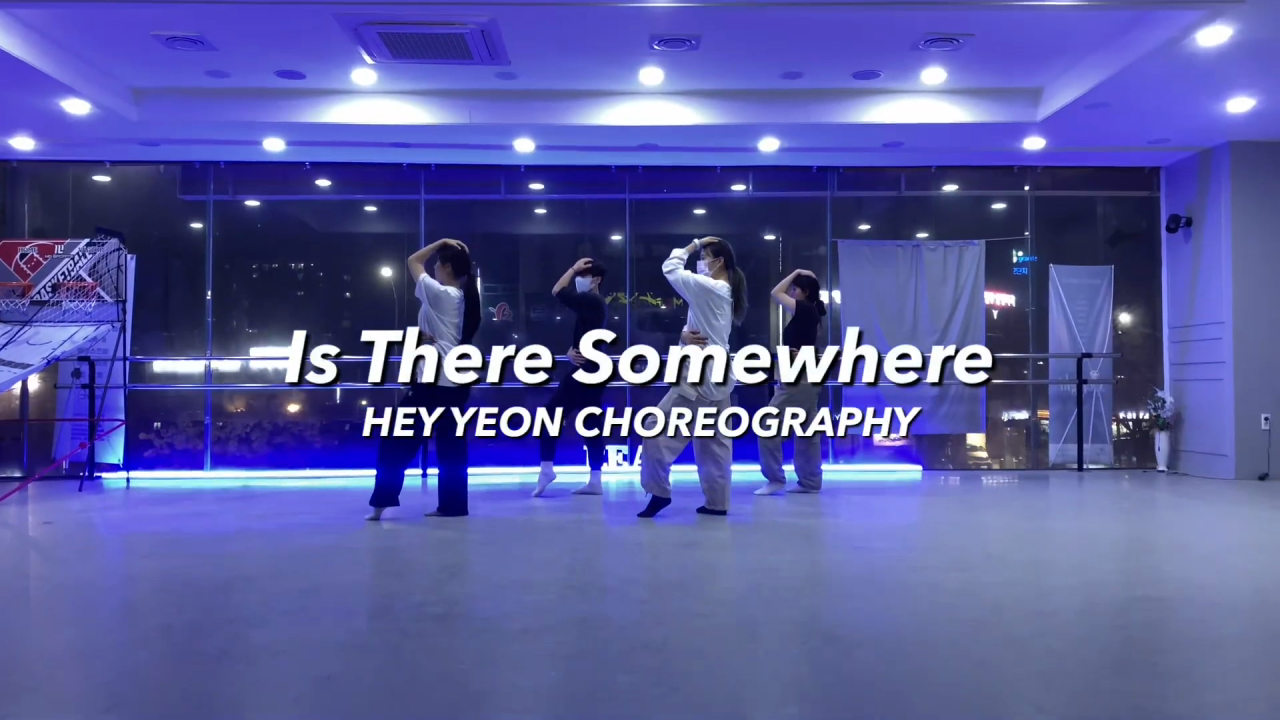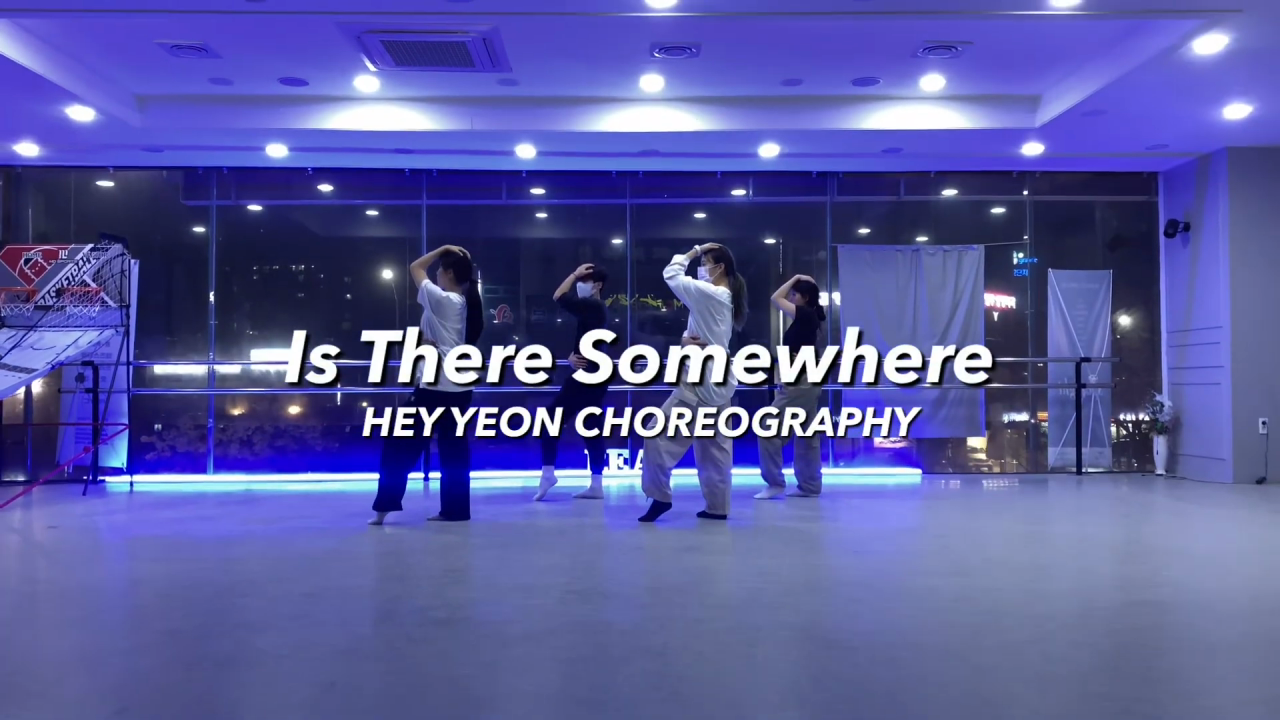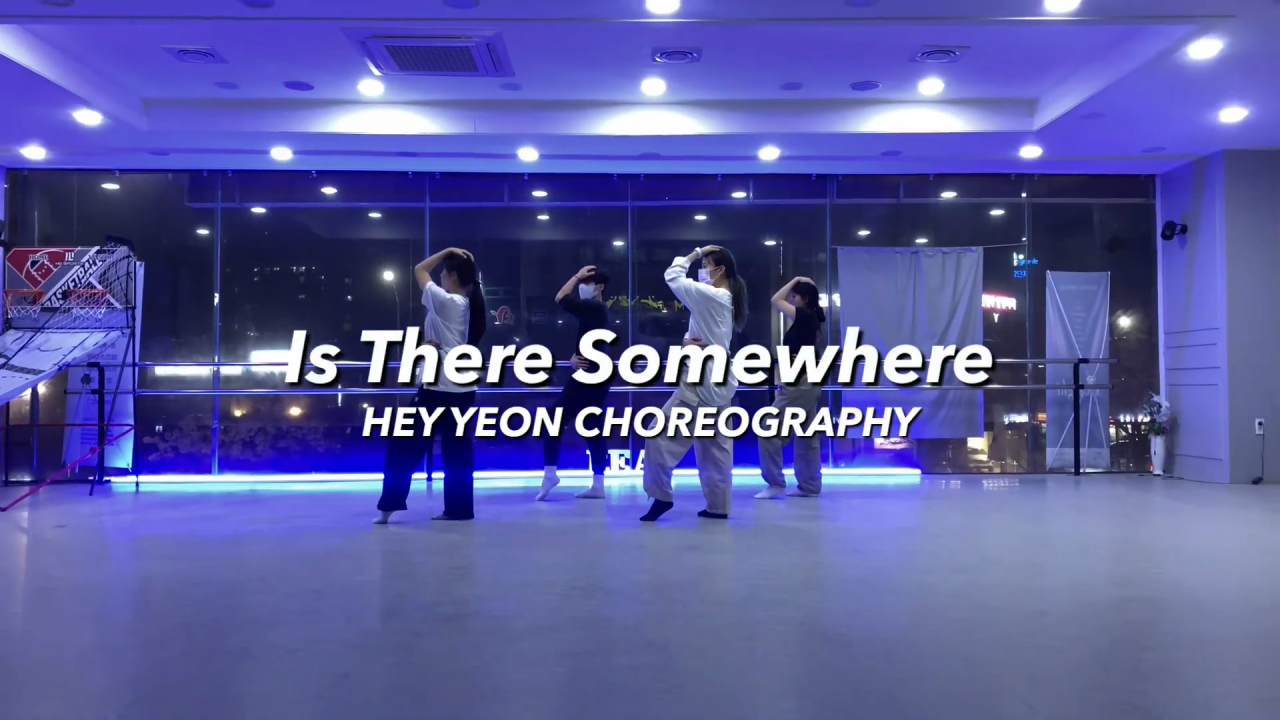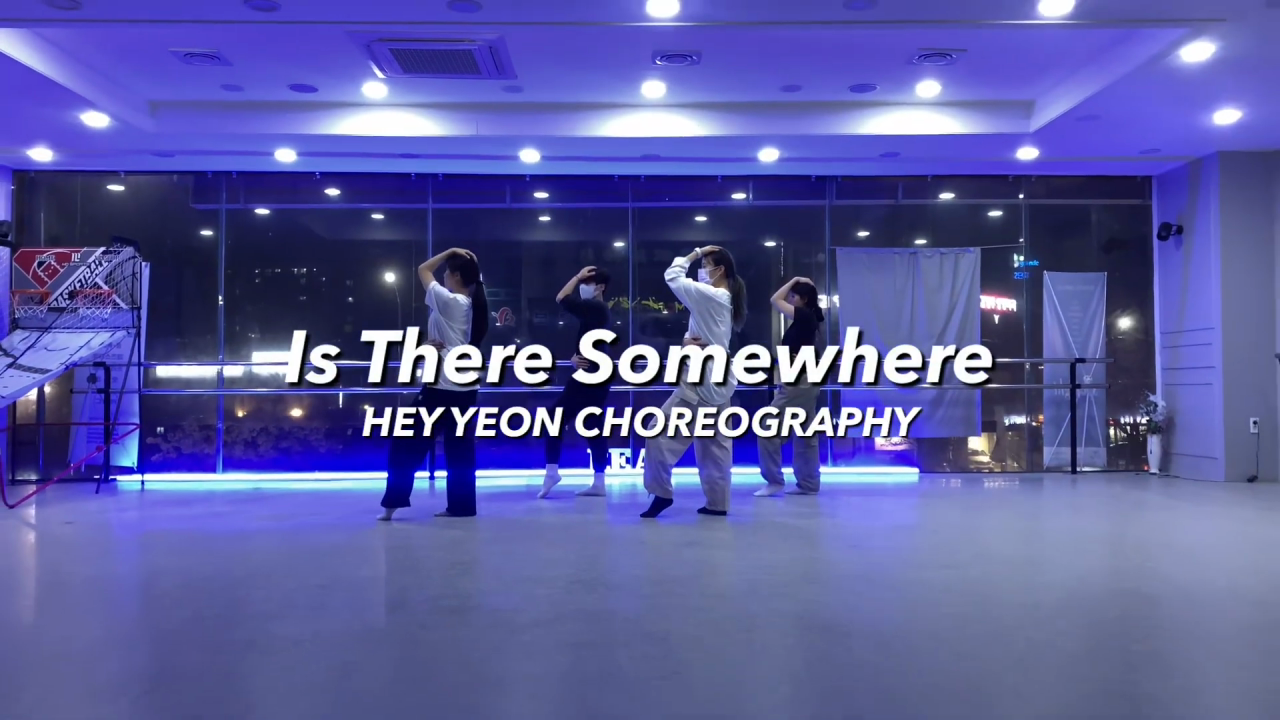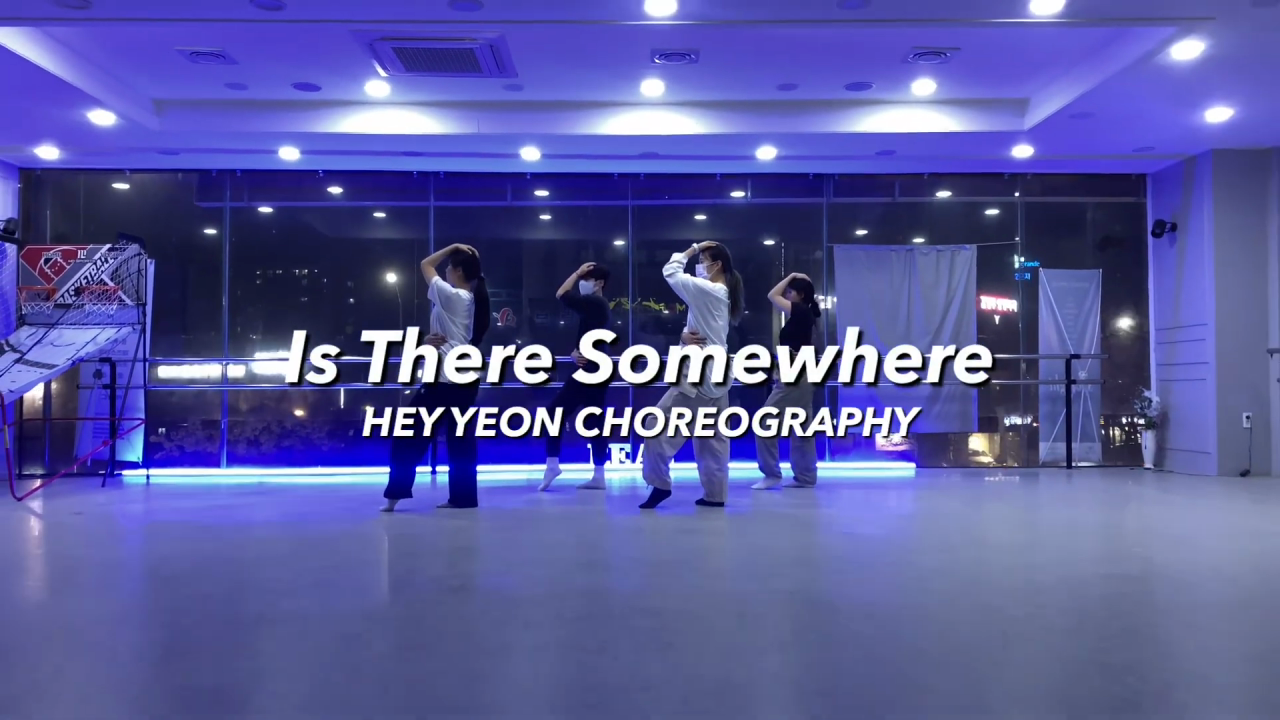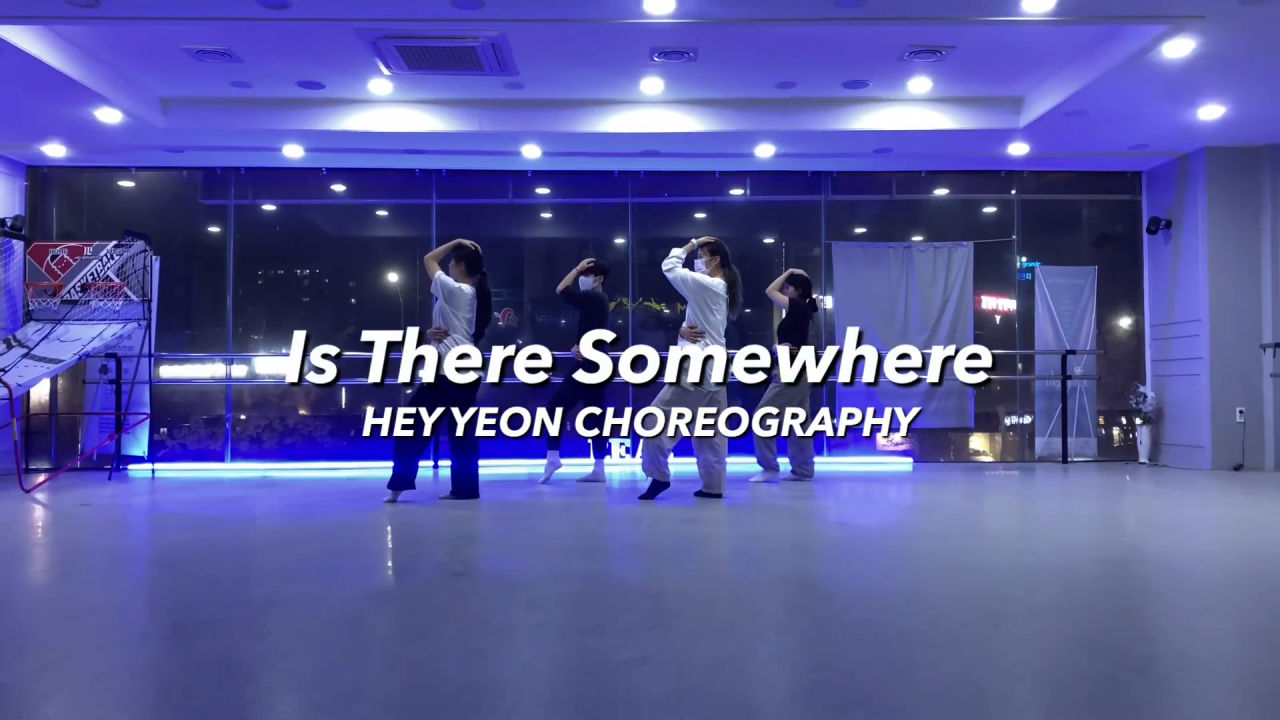
dt=0.2s
person 1, frame 1
left shoulder: (708, 288)
right shoulder: (726, 293)
left elbow: (670, 268)
left wrist: (694, 244)
right wrist: (685, 334)
left hip: (700, 374)
left knee: (658, 429)
right knee: (714, 442)
left ankle: (659, 492)
right ankle: (717, 502)
person 1, frame 2
left shoulder: (709, 294)
right shoulder: (726, 299)
left elbow: (671, 274)
left wrist: (695, 250)
right wrist: (686, 339)
left hip: (700, 380)
right hip: (719, 381)
left knee: (659, 435)
right knee: (715, 447)
left ankle: (660, 496)
right ankle: (717, 506)
person 1, frame 3
left shoulder: (710, 296)
right shoulder: (727, 300)
left elbow: (672, 276)
left wrist: (696, 253)
right wrist: (687, 341)
left hip: (701, 382)
right hip: (719, 382)
left knee: (660, 435)
right knee: (715, 447)
left ankle: (661, 495)
right ankle: (718, 505)
person 1, frame 4
left shoulder: (709, 295)
right shoulder: (726, 300)
left elbow: (672, 276)
left wrist: (696, 253)
right wrist: (687, 340)
left hip: (702, 381)
right hip: (719, 381)
left knee: (660, 433)
right knee: (715, 445)
left ankle: (662, 492)
right ankle: (717, 502)
person 1, frame 5
left shoulder: (707, 290)
right shoulder: (723, 295)
left elbow: (670, 271)
left wrist: (693, 249)
right wrist: (686, 335)
left hip: (699, 374)
right knee: (712, 437)
left ankle: (660, 484)
right ankle: (715, 494)
person 1, frame 6
left shoulder: (705, 285)
right shoulder: (722, 289)
left elbow: (669, 266)
left wrist: (692, 244)
left ankle: (659, 475)
right ankle: (713, 486)
person 2, frame 1
left shoulder: (438, 293)
right shoulder: (463, 297)
left elbow: (413, 261)
left wrist: (441, 243)
right wrist: (422, 338)
left hip: (434, 380)
right hip: (457, 380)
left knee: (397, 439)
right knee: (451, 445)
left ankle: (382, 502)
right ankle: (452, 504)
person 2, frame 2
left shoulder: (440, 299)
right shoulder: (465, 303)
left elbow: (415, 267)
left wrist: (443, 249)
right wrist: (425, 344)
left hip: (437, 386)
right hip: (459, 386)
left knee: (399, 444)
right knee: (453, 449)
left ankle: (385, 507)
right ankle: (454, 508)
person 2, frame 3
left shoulder: (444, 301)
right shoulder: (469, 305)
left elbow: (419, 269)
left wrist: (447, 251)
right wrist: (429, 346)
left hip: (440, 387)
right hip: (463, 387)
left knee: (404, 444)
right knee: (456, 450)
left ankle: (390, 506)
right ankle: (458, 508)
person 2, frame 4
left shoulder: (447, 300)
right shoulder: (471, 305)
left elbow: (423, 269)
left wrist: (450, 252)
right wrist: (433, 345)
left hip: (443, 385)
right hip: (465, 386)
left knee: (407, 442)
right knee: (459, 447)
left ankle: (394, 503)
right ankle: (461, 505)
person 2, frame 5
left shoulder: (450, 295)
right shoulder: (473, 300)
left elbow: (426, 264)
left wrist: (453, 248)
right wrist: (434, 340)
left hip: (445, 379)
right hip: (466, 379)
left knee: (409, 434)
right knee: (460, 439)
left ankle: (396, 494)
right ankle: (463, 496)
person 2, frame 6
left shoulder: (453, 290)
right shoulder: (475, 294)
left elbow: (429, 259)
left wrist: (456, 243)
right wrist: (435, 334)
left hip: (447, 372)
right knee: (461, 432)
left ankle: (400, 485)
right ankle: (464, 487)
person 3, frame 1
left shoulder: (591, 300)
right shoulder: (592, 304)
left elbow: (557, 291)
right elbow: (580, 340)
left wrist: (573, 268)
right wrist: (571, 353)
left hip: (585, 372)
right hip: (593, 372)
right knee: (591, 425)
left ankle: (546, 468)
right ankle: (595, 481)
person 3, frame 2
left shoulder: (592, 305)
right shoulder: (594, 309)
left elbow: (558, 297)
right elbow: (582, 345)
left wrist: (574, 274)
right wrist: (572, 357)
right knee: (592, 429)
left ankle: (548, 473)
right ankle: (596, 485)
person 3, frame 3
left shoulder: (594, 307)
right shoulder: (596, 311)
left elbow: (561, 298)
left wrist: (577, 276)
right wrist: (574, 358)
right knee: (594, 430)
left ankle: (550, 473)
right ankle: (598, 484)
person 3, frame 4
left shoulder: (594, 307)
right shoulder: (597, 310)
left elbow: (562, 298)
left wrist: (577, 276)
right wrist: (575, 358)
right knee: (595, 429)
left ankle: (551, 471)
right ankle: (598, 482)
person 3, frame 5
left shoulder: (594, 303)
right shoulder: (598, 306)
left elbow: (561, 294)
left wrist: (577, 272)
right wrist: (576, 353)
right knee: (594, 423)
left ankle: (552, 464)
right ankle: (598, 476)
person 3, frame 6
left shoulder: (594, 298)
right shoulder: (597, 302)
left elbow: (561, 290)
left wrist: (577, 268)
right wrist: (576, 348)
left knee: (555, 407)
right knee: (594, 417)
left ankle: (553, 457)
right ankle: (599, 469)
person 4, frame 1
left shoulder: (806, 310)
right shoulder: (806, 315)
left elbow: (776, 293)
right elbow: (792, 345)
left wrist: (796, 273)
right wrist: (783, 353)
left hip: (799, 379)
right hip: (806, 378)
left ankle: (775, 479)
right ankle: (810, 481)
person 4, frame 2
left shoulder: (806, 315)
right shoulder: (806, 319)
left elbow: (775, 298)
right elbow: (790, 350)
left wrist: (795, 278)
left hip: (799, 384)
right hip: (806, 383)
right knee: (807, 437)
left ankle: (775, 484)
right ankle: (810, 485)
person 4, frame 3
left shoulder: (806, 316)
right shoulder: (807, 320)
left elbow: (776, 300)
right elbow: (789, 351)
left wrist: (796, 280)
left hip: (799, 384)
right hip: (806, 384)
right knee: (807, 437)
left ankle: (775, 483)
right ankle: (809, 485)
person 4, frame 4
left shoulder: (805, 316)
right shoulder: (806, 320)
left elbow: (775, 300)
right elbow: (788, 350)
left wrist: (794, 280)
left hip: (798, 383)
right hip: (804, 382)
right knee: (805, 435)
left ankle: (774, 481)
right ankle: (808, 483)
person 4, frame 5
left shoulder: (801, 311)
right shoulder: (803, 316)
left elbow: (772, 295)
right elbow: (784, 346)
left wrist: (791, 276)
right wrist: (780, 353)
left hip: (794, 378)
right hip: (801, 377)
left ankle: (772, 474)
right ankle: (805, 476)
person 4, frame 6
left shoulder: (798, 307)
right shoulder: (800, 312)
left elbow: (770, 291)
right elbow: (782, 341)
left wrist: (789, 272)
right wrist: (778, 348)
right hip: (799, 372)
left ankle: (769, 468)
right ankle: (803, 470)
